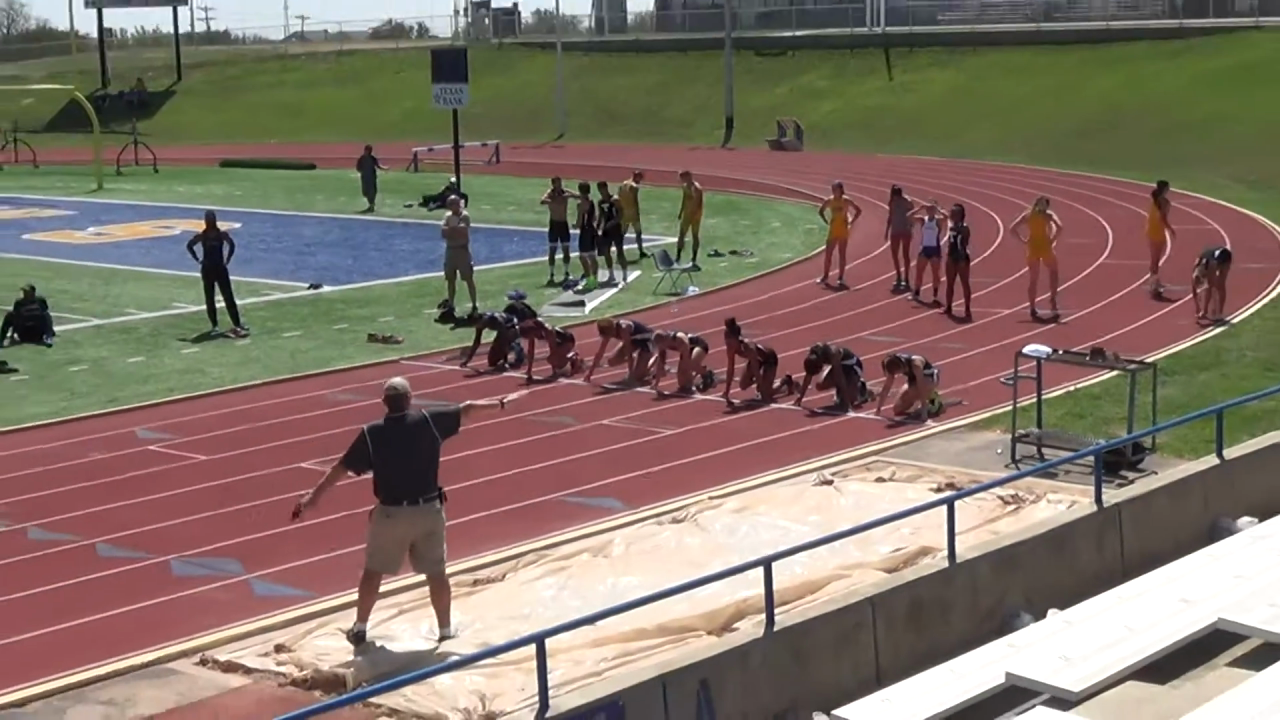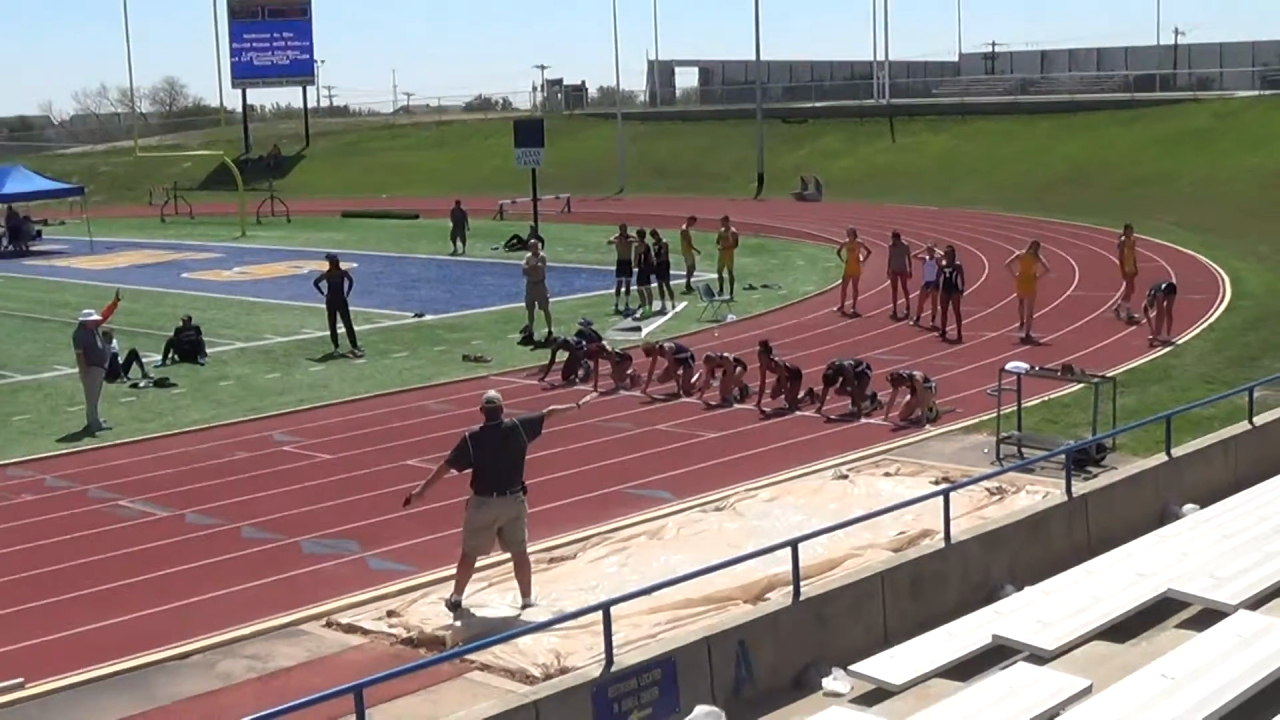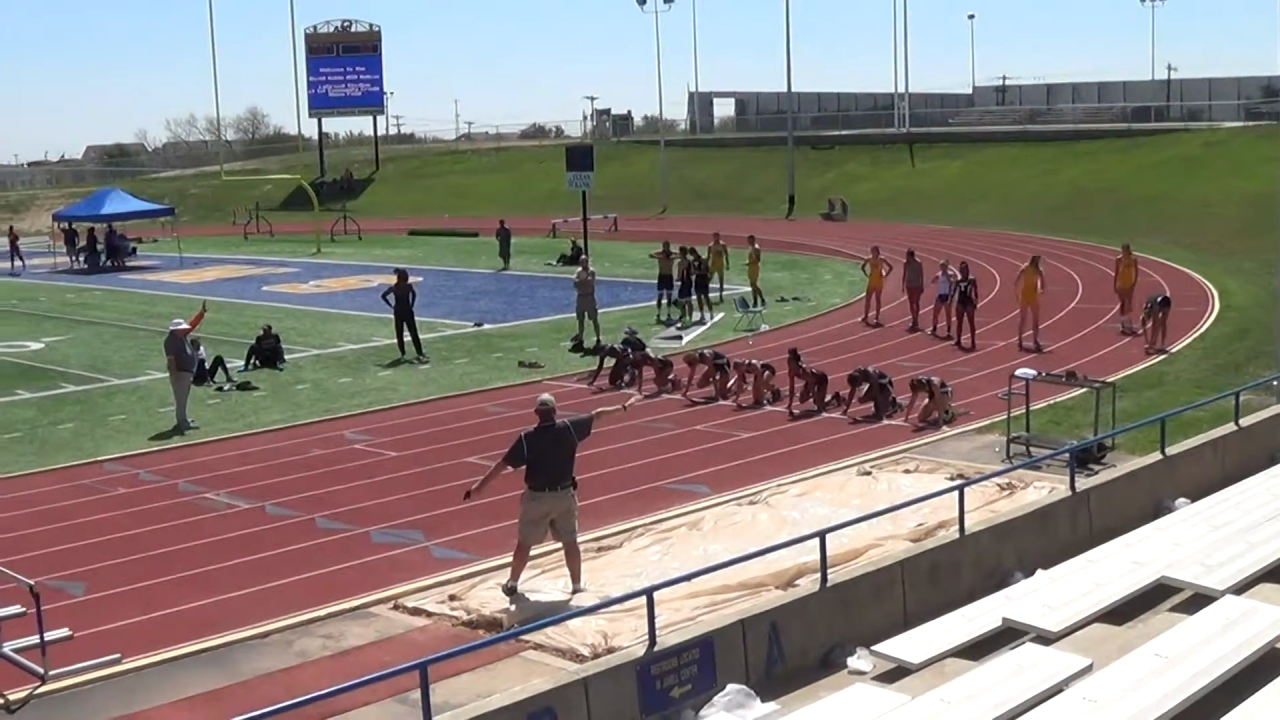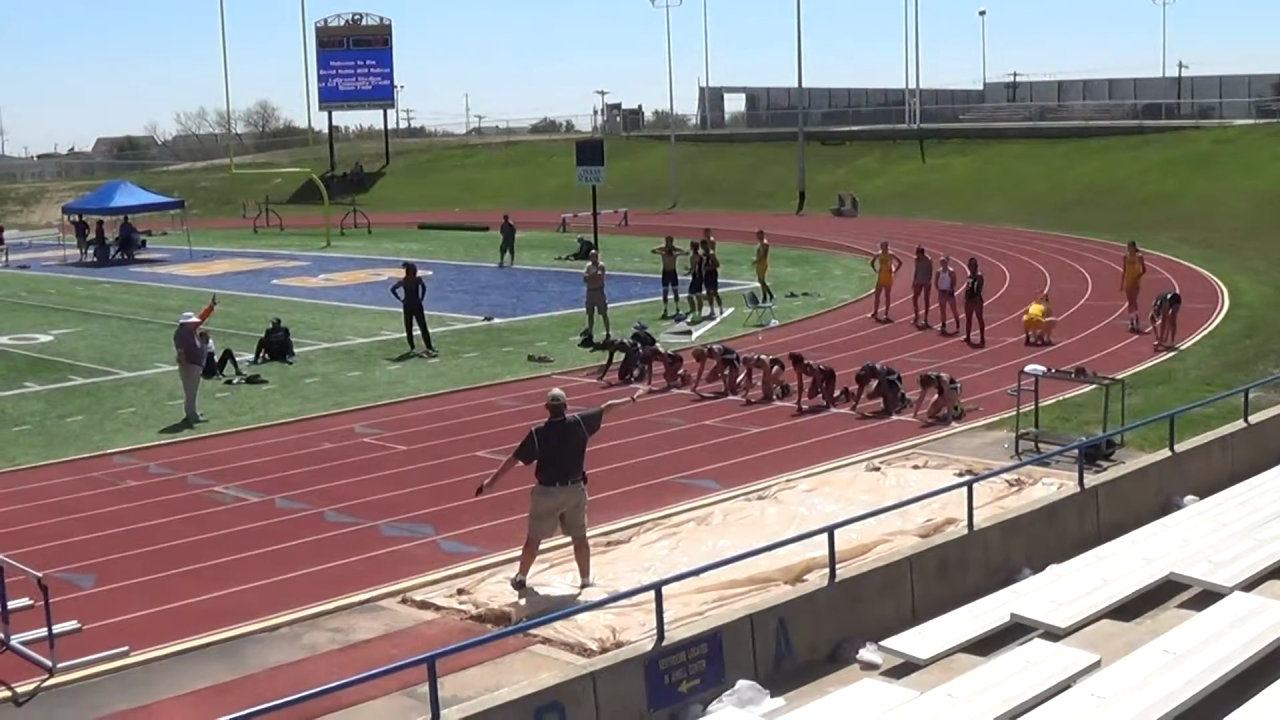
dt=0.7s
person 1, frame 1
left shoulder: (371, 433)
right shoulder: (429, 421)
left elbow: (341, 468)
right elbow: (468, 409)
left wrist: (314, 496)
right wrist: (502, 402)
left hip: (390, 513)
right hip: (428, 510)
left knee: (373, 571)
right knee: (437, 573)
left ankle: (359, 628)
right ankle: (446, 631)
person 1, frame 2
left shoulder: (472, 438)
right shoulder: (518, 427)
left elbow: (446, 466)
right elbow: (549, 413)
left wrist: (421, 489)
right wrist: (577, 405)
left hip: (483, 503)
right hip: (513, 500)
left knee: (469, 553)
right knee: (520, 552)
left ankle: (456, 599)
right ankle: (527, 601)
person 1, frame 3
left shoulder: (527, 438)
right shoulder: (569, 428)
left elbow: (503, 464)
right elbow: (597, 415)
left wrist: (480, 485)
left hip: (537, 497)
right hip: (564, 495)
left knee: (524, 544)
right knee: (570, 542)
left ankle: (512, 585)
right ankle: (577, 586)
person 1, frame 4
left shoulder: (538, 433)
right shoulder: (579, 423)
left elbow: (514, 459)
right elbow: (608, 407)
left wrist: (491, 480)
left hip: (547, 492)
right hip: (575, 490)
left knee: (534, 538)
right knee: (579, 537)
left ankle: (520, 579)
